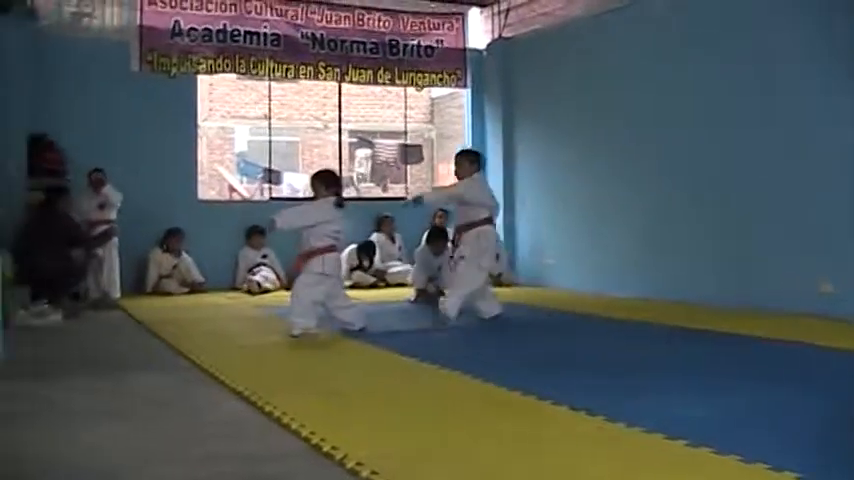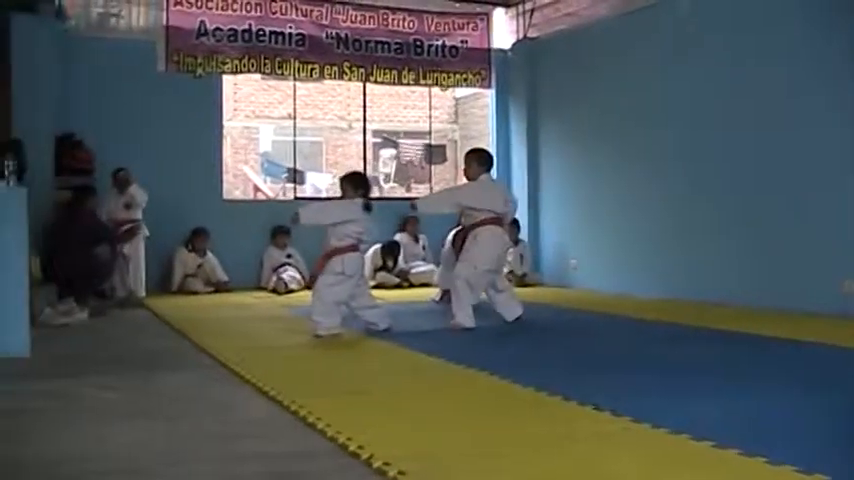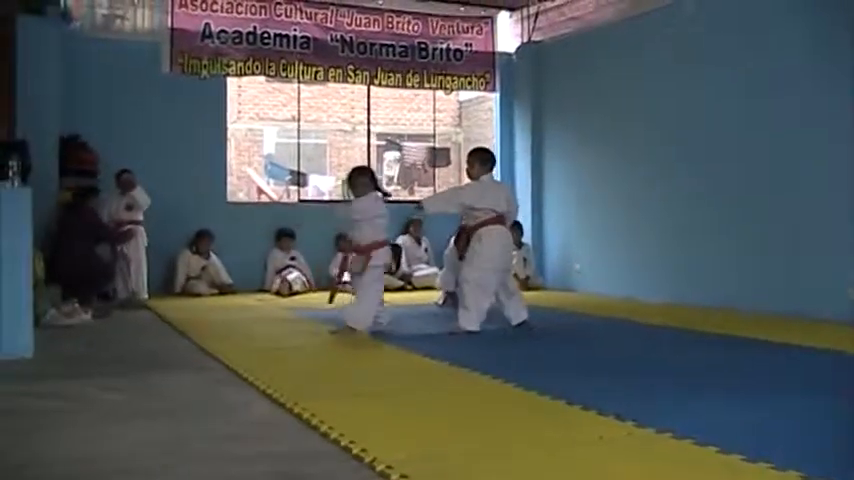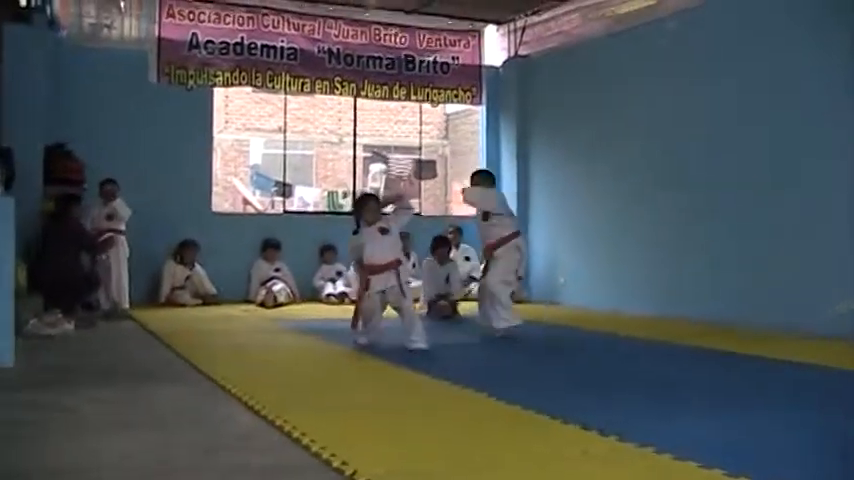
dt=0.5s
person 1, frame 1
left shoulder: (472, 185)
right shoulder: (475, 186)
left elbow: (450, 193)
right elbow: (493, 206)
left wrist: (424, 197)
left hip: (478, 235)
right hip: (469, 235)
left knee: (463, 273)
right knee: (474, 277)
left ankle: (449, 311)
right ankle: (492, 310)
person 1, frame 2
left shoulder: (471, 189)
right shoulder: (497, 188)
left elbow: (447, 198)
right elbow: (510, 206)
left wrist: (419, 204)
left hip: (483, 237)
right hip: (497, 236)
left knee: (461, 276)
right knee: (493, 278)
left ankle: (463, 320)
right ankle: (514, 313)
person 1, frame 3
left shoulder: (475, 189)
right shoulder: (500, 188)
left elbow: (452, 197)
right elbow: (512, 208)
left wrist: (425, 204)
left hip: (486, 238)
right hip: (500, 236)
left knee: (470, 279)
right knee: (502, 279)
left ankle: (469, 324)
right ankle: (519, 316)
person 1, frame 4
left shoulder: (496, 199)
right shoulder: (483, 206)
left elbow: (484, 196)
left wrist: (468, 194)
left hip: (510, 250)
right hip: (496, 255)
left knee: (494, 283)
right knee: (486, 294)
left ankle: (509, 322)
right ankle: (501, 326)
person 2, frame 1
left shoulder: (324, 207)
right shoulder: (330, 208)
left elbow: (299, 215)
left wrist: (277, 221)
left hip: (321, 261)
right hip: (326, 259)
left knee: (303, 291)
right knee: (333, 295)
left ankle: (302, 327)
right ankle: (355, 321)
person 2, frame 2
left shoulder: (348, 208)
right shoulder: (361, 211)
left elbow: (322, 210)
right elbow: (364, 236)
left wrist: (301, 214)
left hip: (342, 260)
right hip: (352, 258)
left knee: (324, 291)
right knee: (359, 294)
left ankle: (327, 327)
right ankle: (380, 321)
person 2, frame 3
left shoulder: (374, 202)
right shoulder: (360, 203)
left elbow: (356, 210)
right wrist: (349, 244)
left hip: (374, 255)
right hip: (361, 255)
left knee: (368, 290)
right knee: (365, 290)
left ankle: (355, 323)
right ankle: (379, 320)
person 2, frame 4
left shoulder: (390, 222)
right shoulder: (360, 236)
left elbow: (407, 209)
right elbow: (356, 258)
left wrist: (392, 201)
right wrist: (360, 270)
left hip: (393, 276)
right hip: (372, 279)
left knee: (407, 309)
right knee: (370, 312)
left ankle: (417, 342)
right ankle: (365, 337)
person 3, frame 1
left shoulder: (36, 216)
right shoulder: (62, 219)
right elbow: (87, 242)
right wrist: (107, 235)
left hip: (27, 271)
right hip: (49, 271)
left ankle: (39, 301)
right ankle: (55, 307)
person 3, frame 2
left shoulder: (64, 214)
right shoulder: (87, 216)
right elbow: (113, 239)
right wrist: (131, 232)
left hip: (54, 269)
right hip: (76, 269)
right knee: (105, 267)
left ankle: (66, 299)
right ankle: (81, 304)
person 3, frame 3
left shoulder: (66, 214)
right shoulder: (88, 216)
right elbow: (112, 238)
right wrist: (127, 234)
left hip: (57, 269)
right hip: (78, 269)
right knee: (108, 268)
left ankle: (70, 300)
right ankle: (84, 305)
person 3, frame 4
left shoulder: (51, 222)
right shoulder: (72, 224)
right elbow: (95, 248)
right wrist: (109, 242)
right hip: (62, 277)
right knee: (92, 279)
left ankle: (54, 309)
right ankle: (66, 315)
person 4, frame 1
left shoulder: (109, 195)
right shoulder: (85, 198)
left elbow: (117, 200)
right elbow: (80, 216)
left wrist: (105, 185)
right wrist: (87, 224)
right hip: (91, 235)
left knee: (109, 265)
right knee: (92, 266)
left ankle: (111, 295)
right ankle: (94, 295)
person 4, frame 2
left shoulder: (135, 194)
right shoulder: (111, 198)
left elbow: (143, 200)
right elbow: (106, 217)
left wrist: (131, 185)
right wrist: (113, 225)
left knee: (135, 264)
right knee: (119, 265)
left ankle: (137, 293)
right ankle: (121, 293)
person 4, frame 3
left shoulder: (137, 196)
right shoulder: (113, 199)
left elbow: (146, 203)
right elbow: (107, 218)
left wrist: (135, 188)
right wrist: (114, 226)
left hip: (135, 234)
left knee: (137, 265)
right knee: (120, 266)
left ankle: (140, 295)
right ankle: (123, 295)
person 4, frame 4
left shoulder: (119, 206)
right shoulder: (96, 210)
left elbow: (126, 215)
right elbow: (91, 228)
left wrist: (115, 200)
right wrist: (97, 233)
left hip: (116, 243)
left knee: (118, 274)
right knee: (102, 275)
left ankle: (121, 304)
right ankle: (105, 305)
